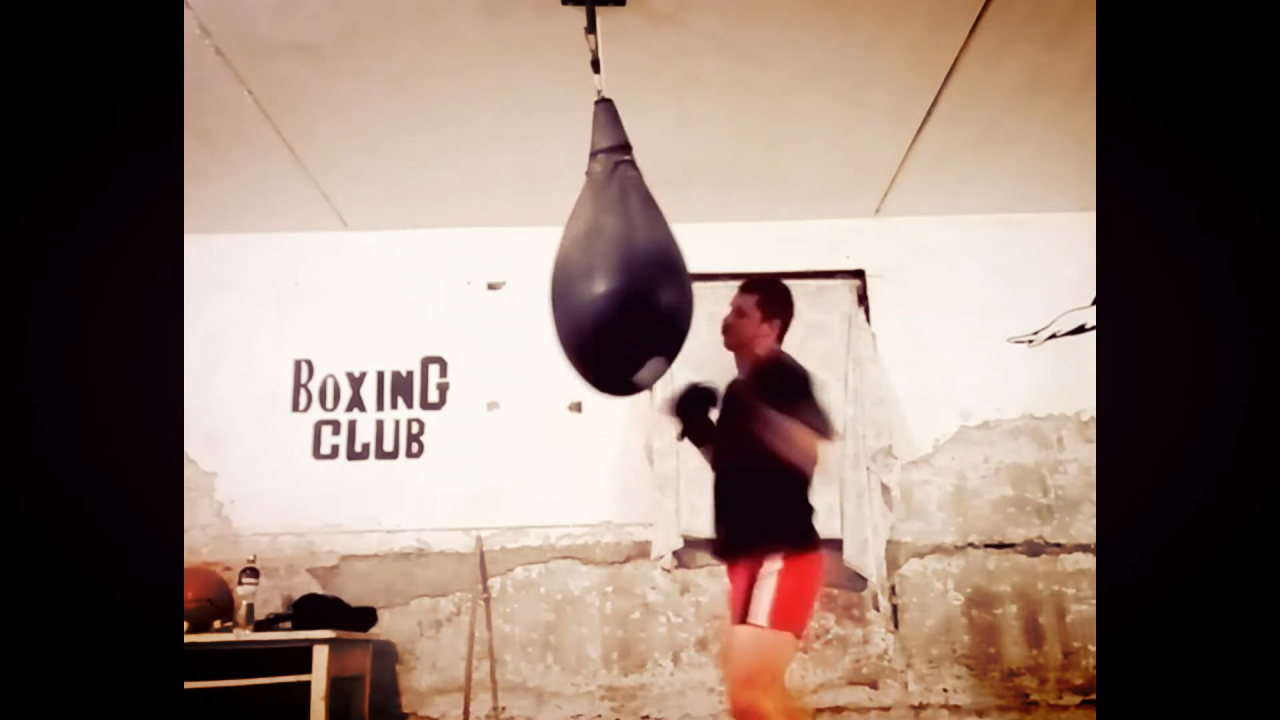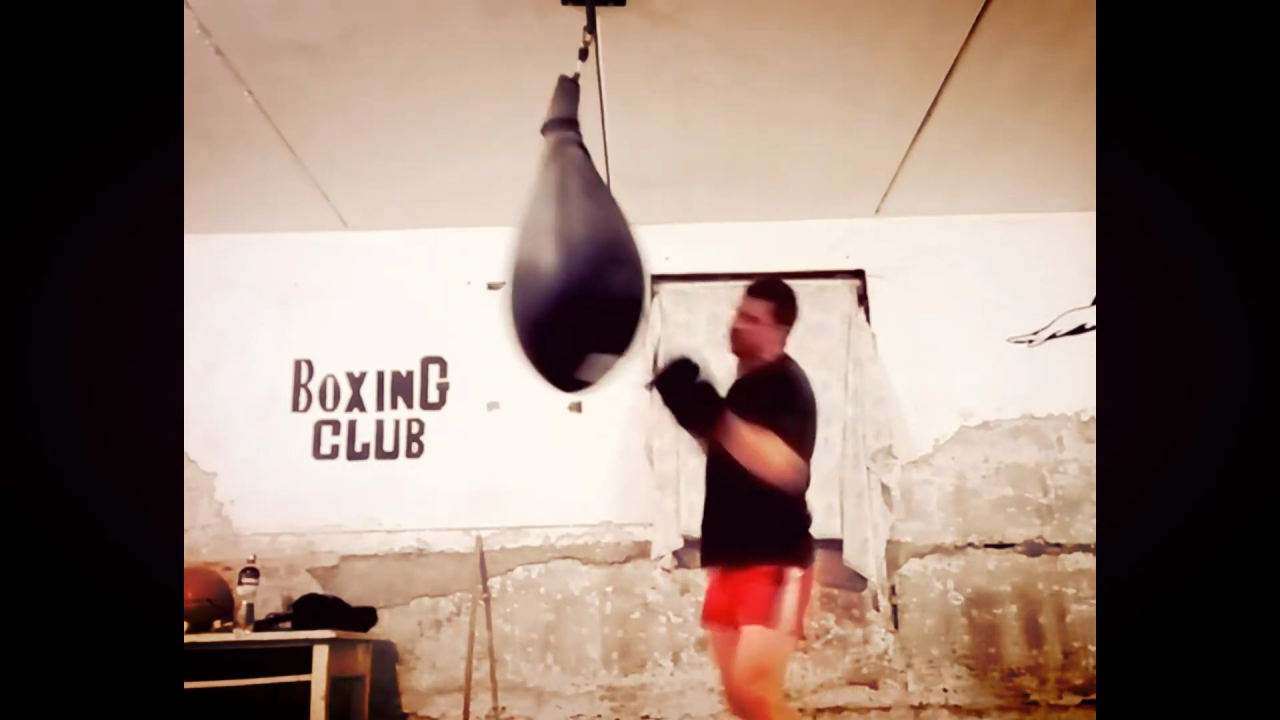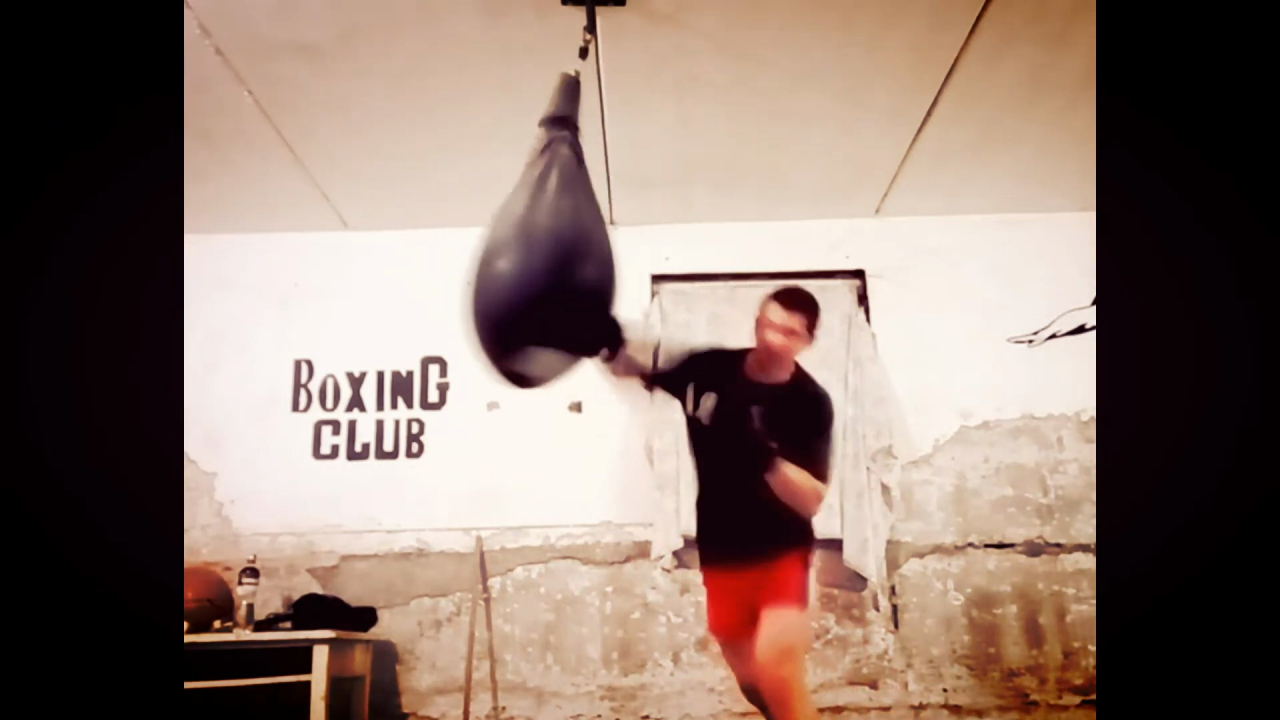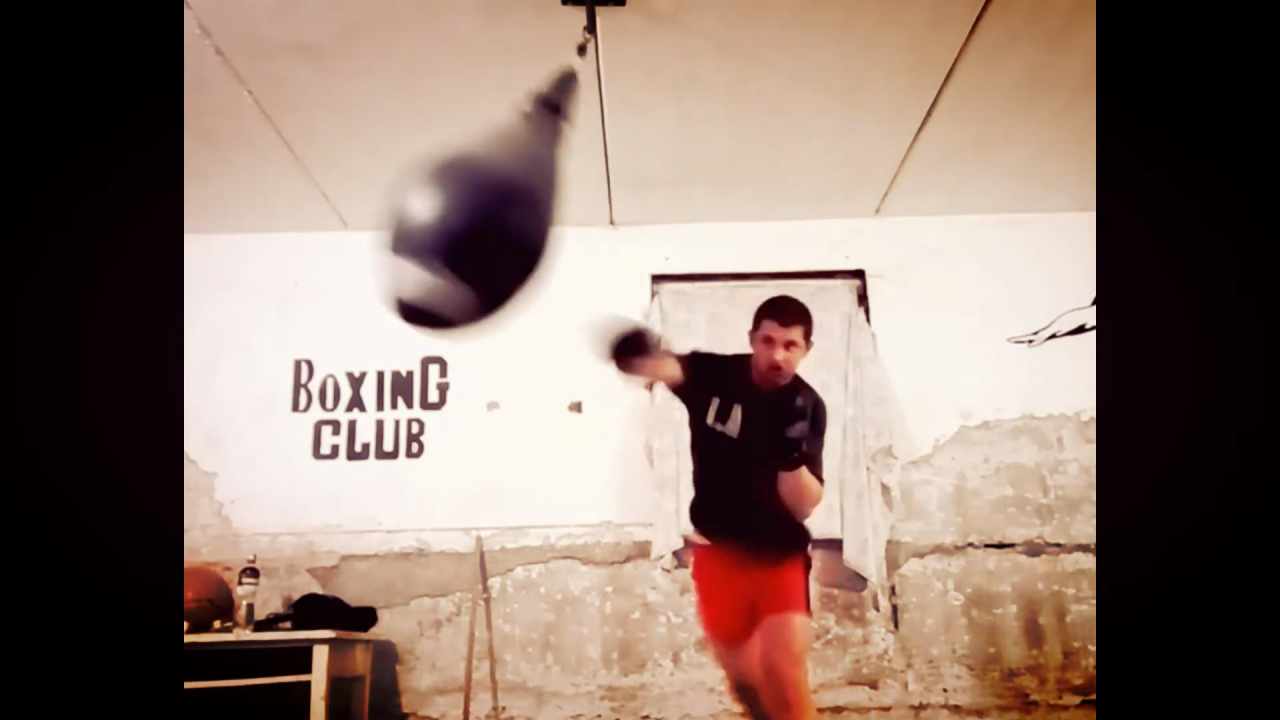
dt=0.1s
person 1, frame 1
left shoulder: (784, 378)
right shoulder: (741, 385)
left elbow: (813, 453)
left wrist: (756, 408)
right wrist: (698, 426)
left hip: (779, 556)
right hip: (748, 558)
person 1, frame 2
left shoulder: (786, 384)
right shoulder: (746, 383)
left elbow: (783, 469)
right elbow: (728, 453)
left wrist: (716, 415)
right wrist: (685, 405)
left hip: (775, 564)
right hip: (732, 559)
person 1, frame 3
left shoulder: (810, 403)
right shoulder: (713, 368)
left elbow: (809, 501)
right elbow: (641, 375)
left wrist: (768, 457)
right wrist: (616, 355)
left hip: (779, 557)
right hip: (723, 557)
left knee: (778, 676)
right knee: (752, 682)
person 1, frame 4
left shoulder: (807, 406)
right shoulder: (713, 373)
left elbow: (804, 504)
right elbow: (664, 368)
left wrist: (792, 452)
right wrist: (642, 357)
left hip: (780, 554)
right hip: (719, 551)
left knee: (785, 681)
right knee: (747, 682)
